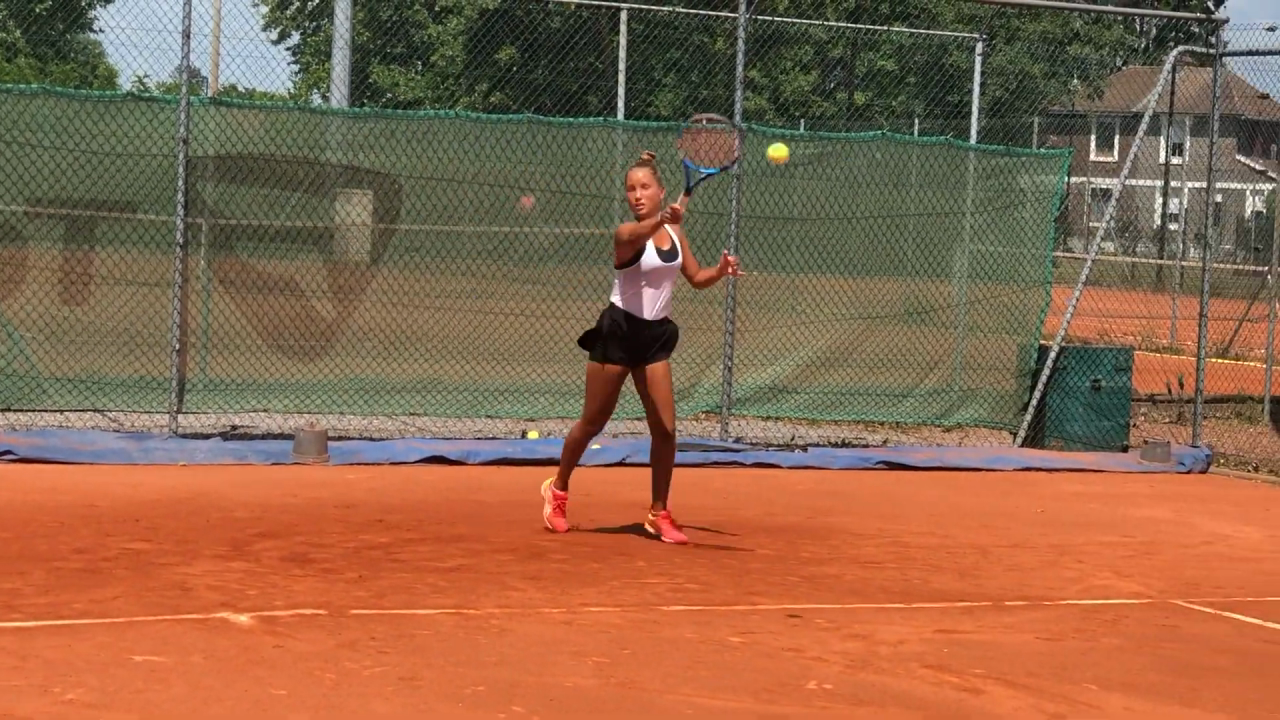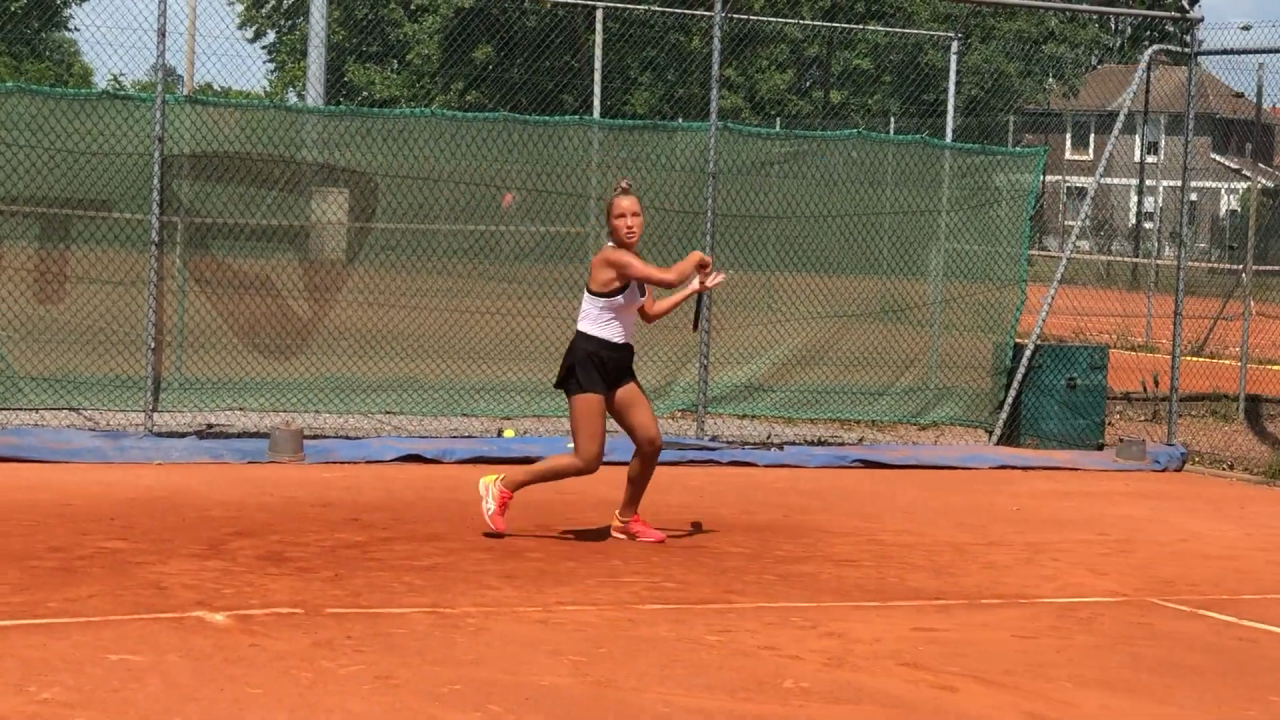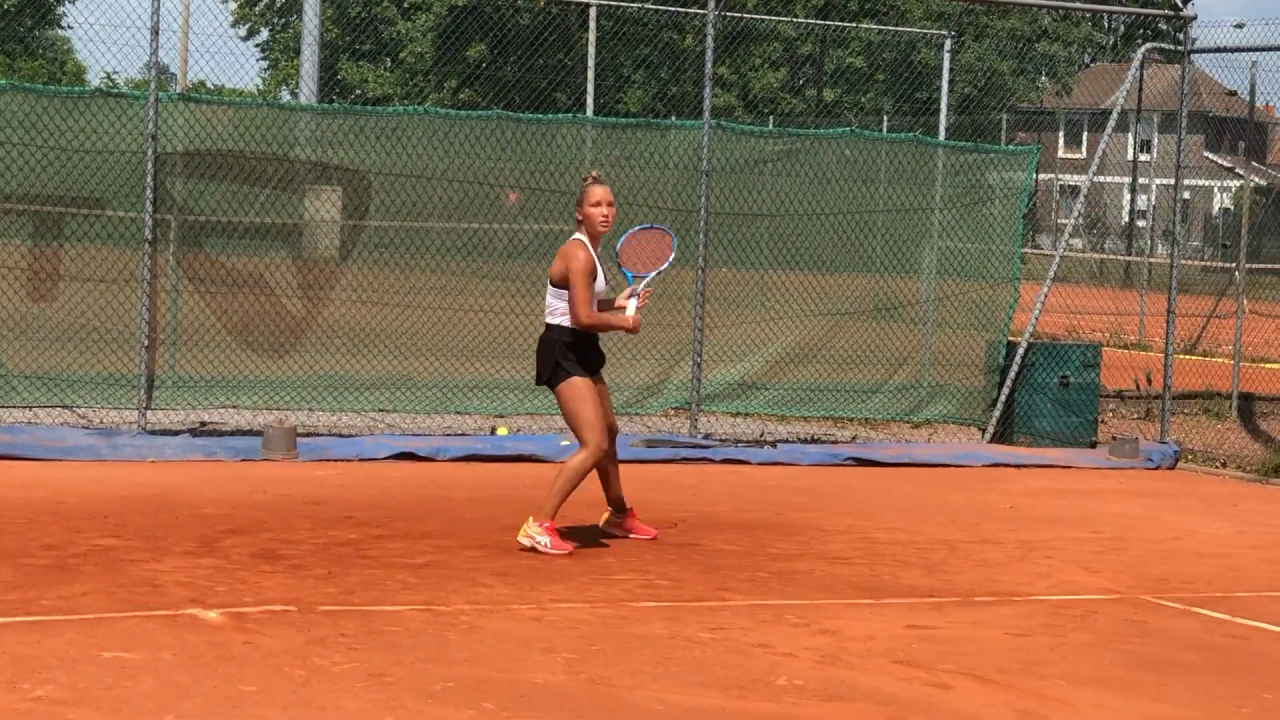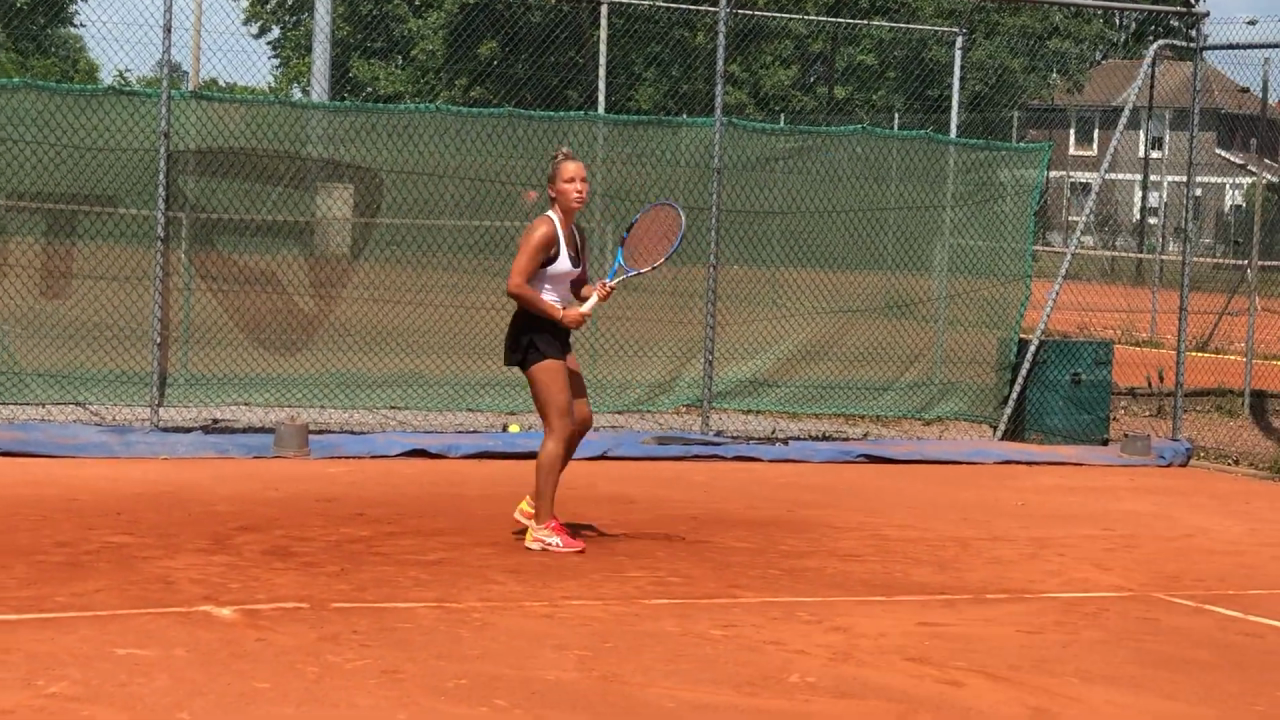
dt=0.2s
person 1, frame 1
left shoulder: (674, 235)
right shoulder: (626, 233)
left elbow: (697, 279)
right elbow: (636, 233)
left wrist: (723, 268)
right wrist: (661, 217)
left hip: (654, 335)
right hip: (619, 332)
left knee: (665, 428)
right knee: (591, 424)
left ankle: (659, 514)
right ankle: (558, 492)
person 1, frame 2
left shoulder: (631, 262)
right shoulder: (614, 258)
left elbow: (650, 313)
right elbow: (669, 277)
left wrist: (695, 287)
right wrist: (694, 260)
left hip: (615, 361)
right hip: (590, 361)
left knee: (650, 441)
right knee: (586, 459)
left ankle: (627, 518)
right ankle: (502, 487)
person 1, frame 3
left shoulder: (588, 251)
right shoulder: (578, 252)
right elbow: (583, 317)
left wrist: (622, 301)
right wrist: (622, 323)
left hip: (580, 352)
right hip: (565, 351)
left knee: (606, 435)
right knee: (595, 444)
left ankle: (619, 515)
right ankle: (538, 526)
person 1, frame 4
left shoulder: (579, 233)
right shoulder: (543, 230)
right elbow: (515, 286)
left wrist: (598, 292)
right wrist: (560, 314)
left hip: (556, 333)
right hip: (535, 332)
left knee: (580, 422)
right knee: (559, 430)
left ankle: (534, 506)
right ankle: (543, 527)
